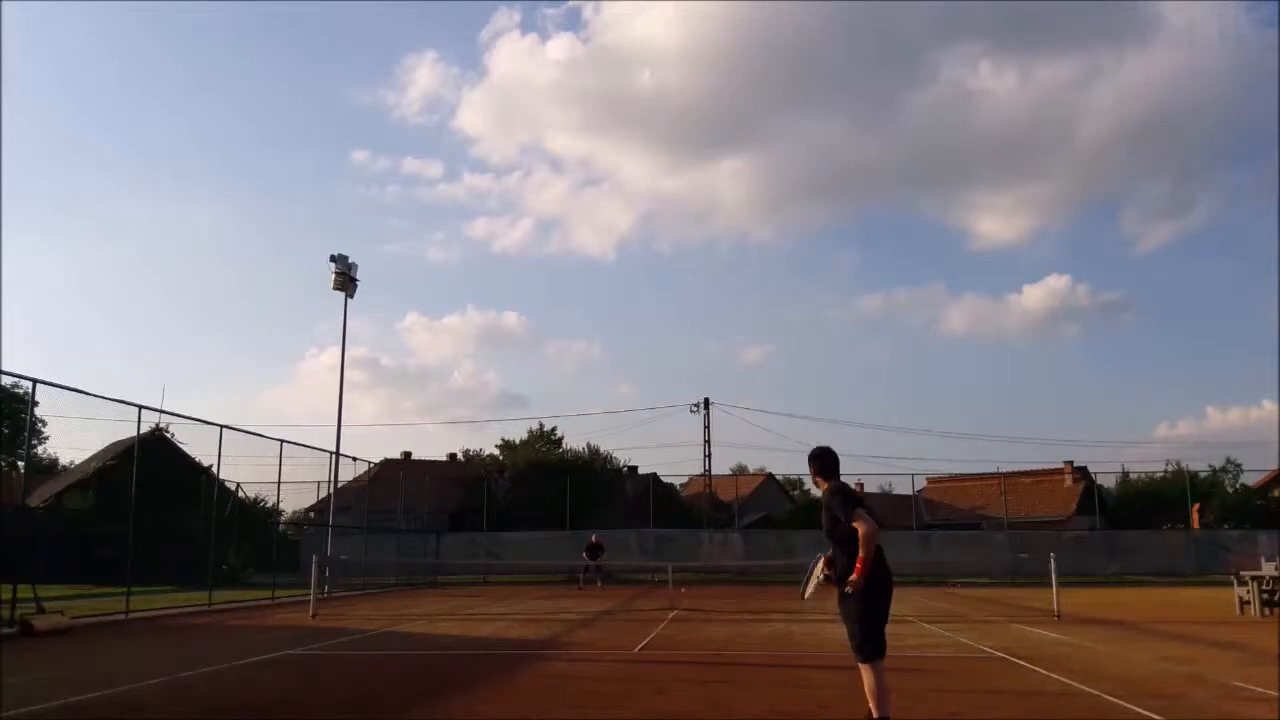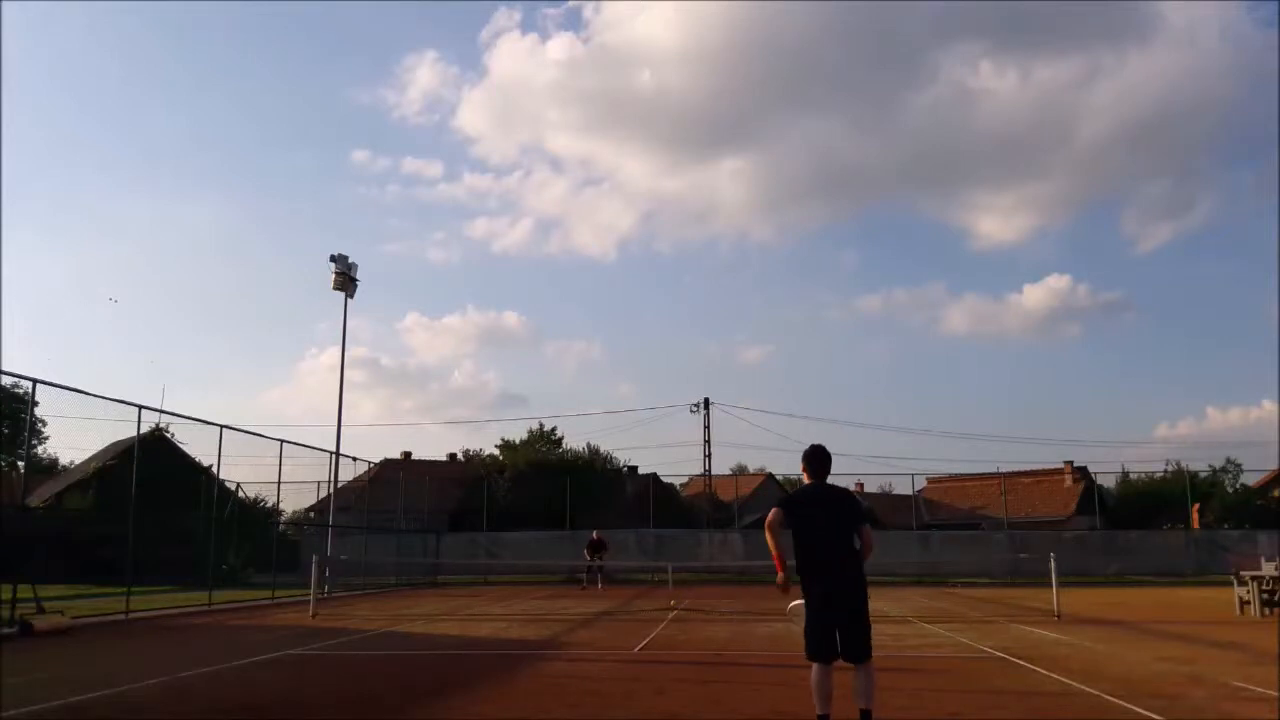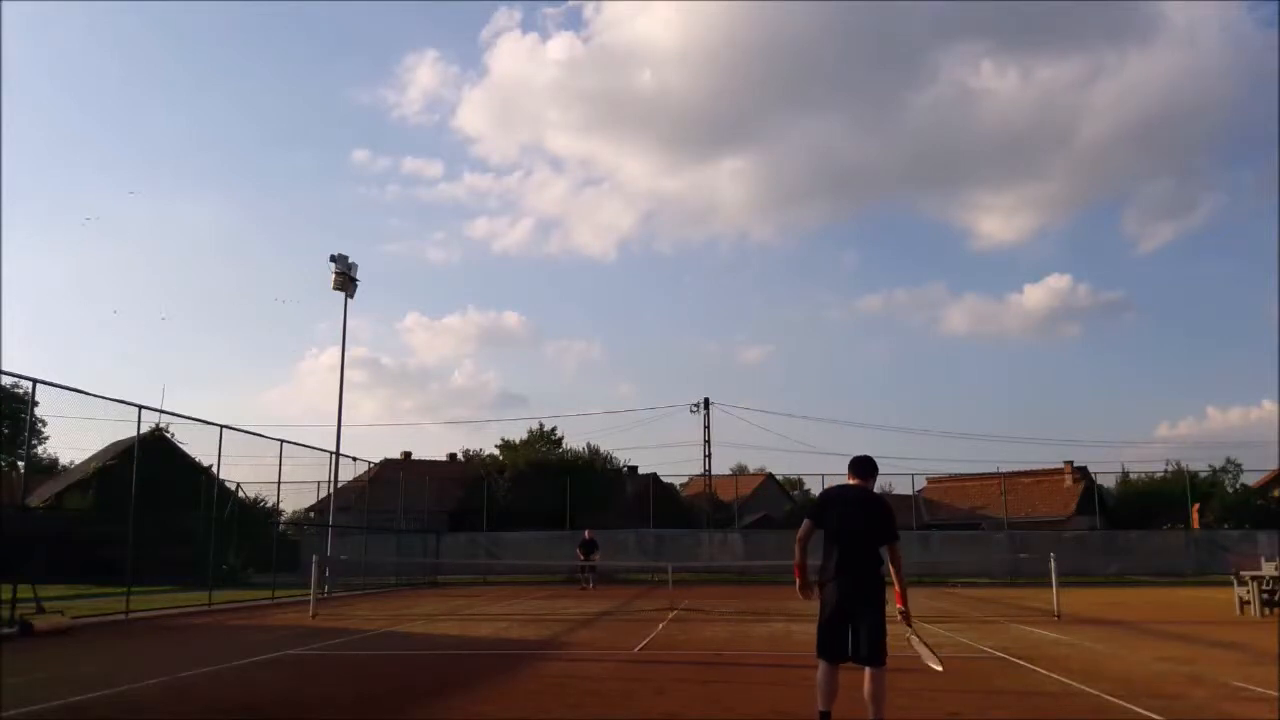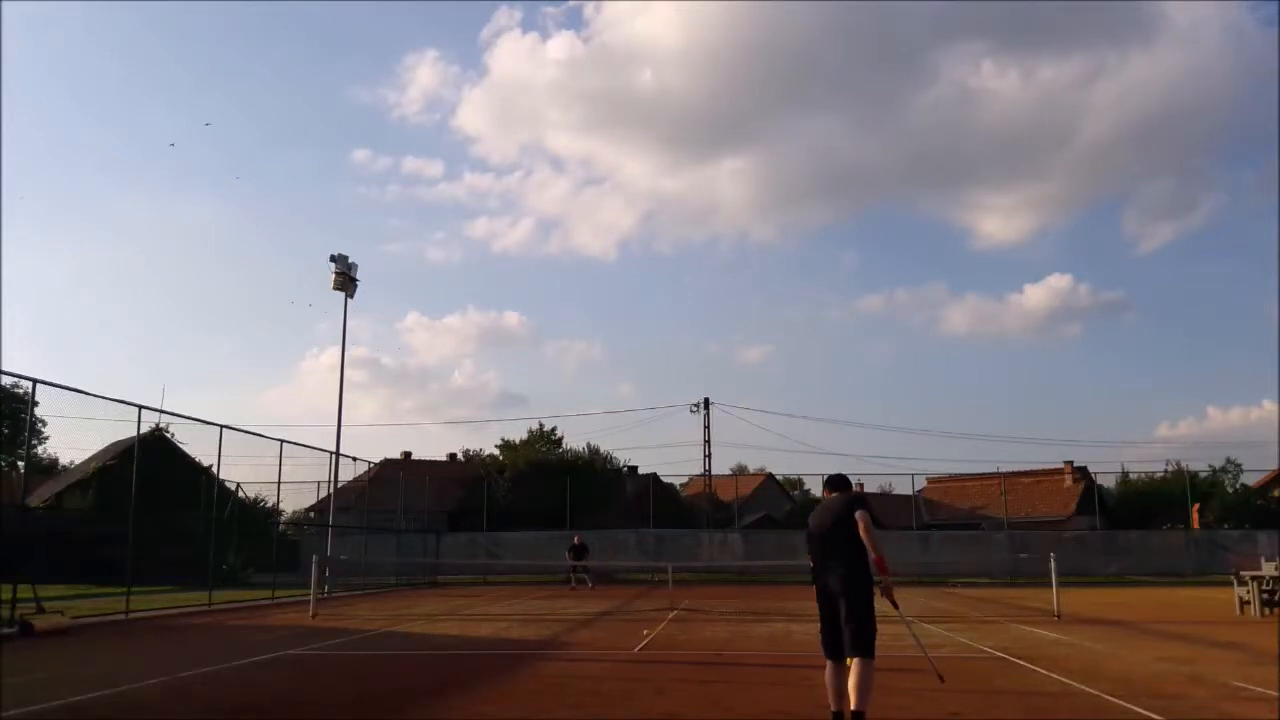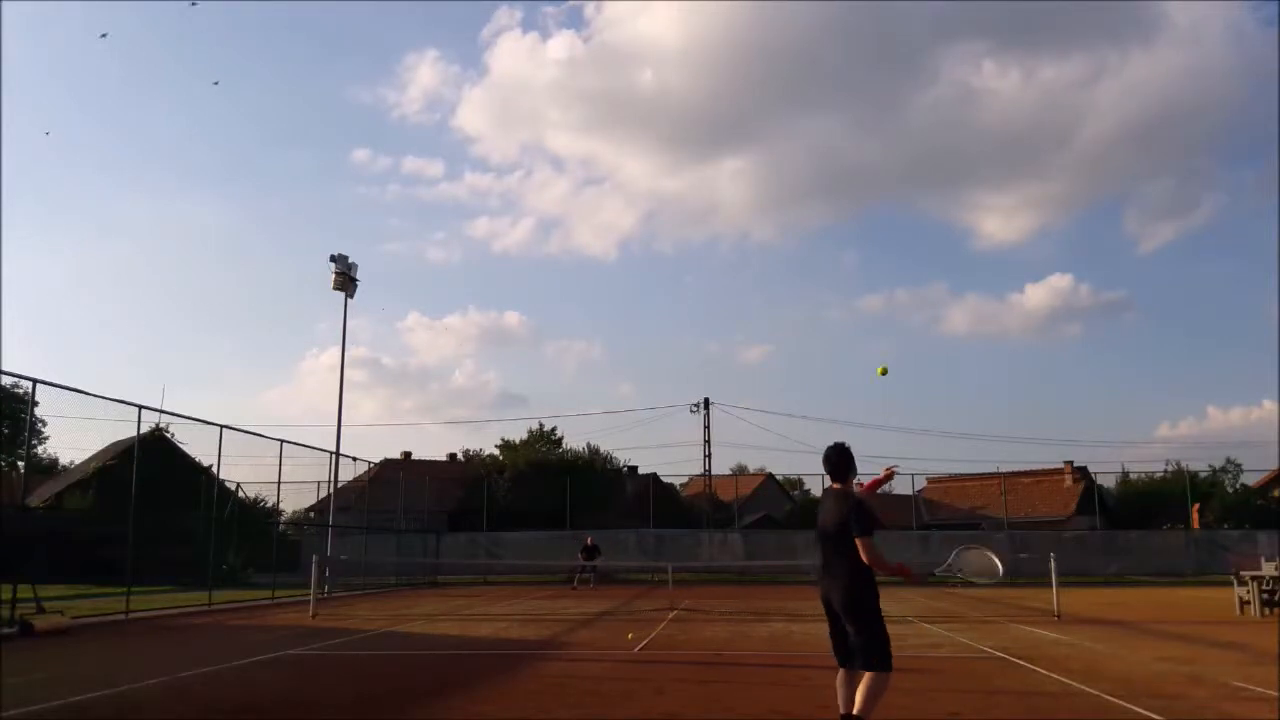
dt=1s
person 1, frame 1
left shoulder: (835, 495)
right shoulder: (839, 494)
left elbow: (869, 529)
left wrist: (861, 571)
right wrist: (829, 561)
left hip: (866, 585)
right hip: (871, 583)
left knee: (868, 659)
right knee: (868, 657)
person 1, frame 2
left shoulder: (793, 499)
right shoulder: (845, 497)
left elbow: (771, 524)
right elbow: (867, 543)
left wrist: (781, 569)
left hip: (816, 586)
right hip: (851, 582)
left knee: (821, 660)
right knee: (861, 659)
person 1, frame 3
left shoulder: (828, 496)
right shoulder: (882, 506)
left elbow: (802, 538)
right elbow: (895, 560)
left wrist: (800, 574)
right wrist: (902, 602)
left hip: (833, 583)
right hip: (869, 585)
left knee: (828, 659)
right knee: (874, 662)
person 1, frame 4
left shoulder: (815, 515)
right shoulder: (856, 499)
right elbow: (864, 526)
left wrist: (821, 604)
right wrist: (882, 569)
left hip: (823, 584)
right hip: (852, 578)
left knee: (834, 658)
right knee: (861, 655)
person 1, frame 5
left shoulder: (827, 498)
right shoulder: (856, 507)
right elbow: (869, 556)
left wrist: (879, 480)
right wrist: (899, 570)
left hip: (830, 592)
right hip: (857, 593)
left knee: (848, 665)
right knee: (878, 669)
